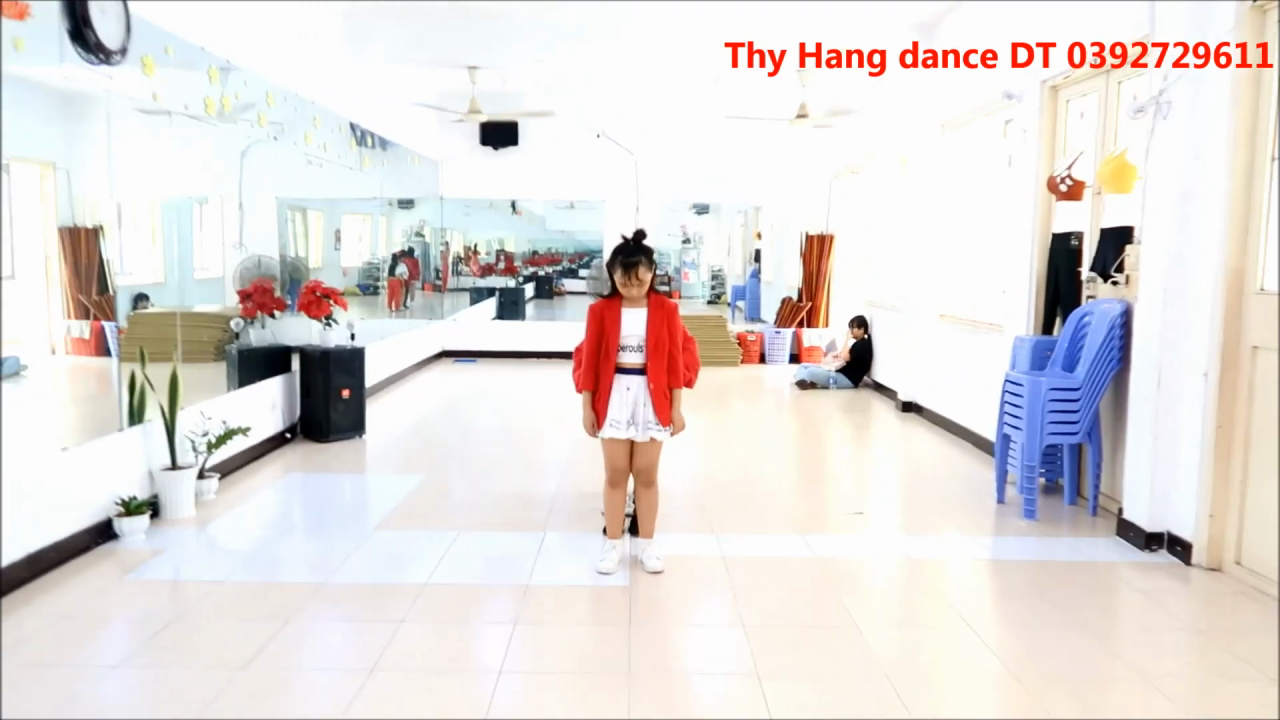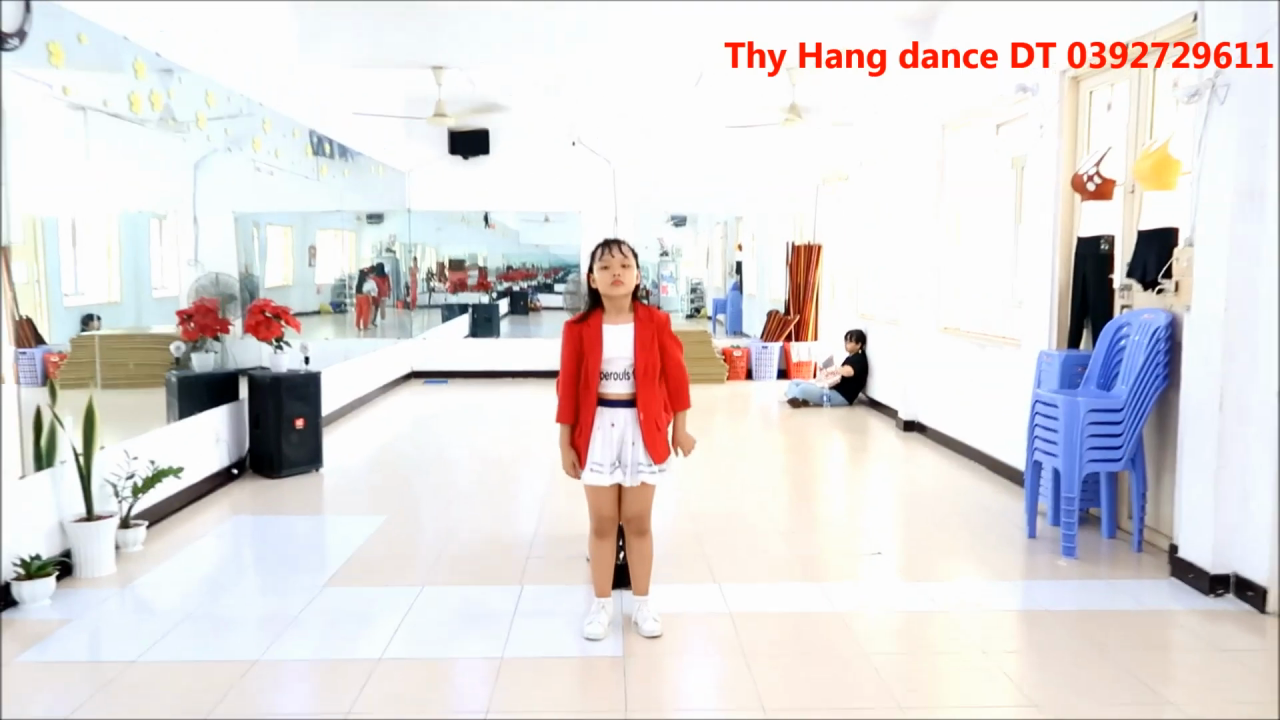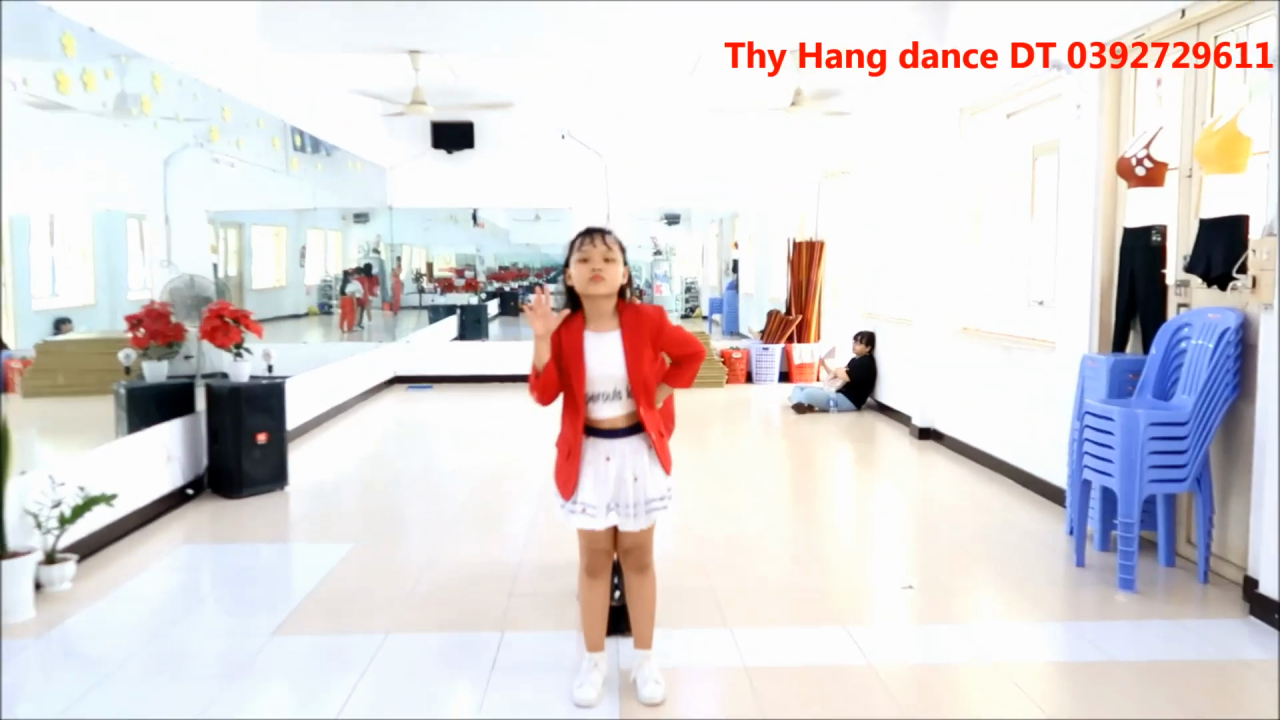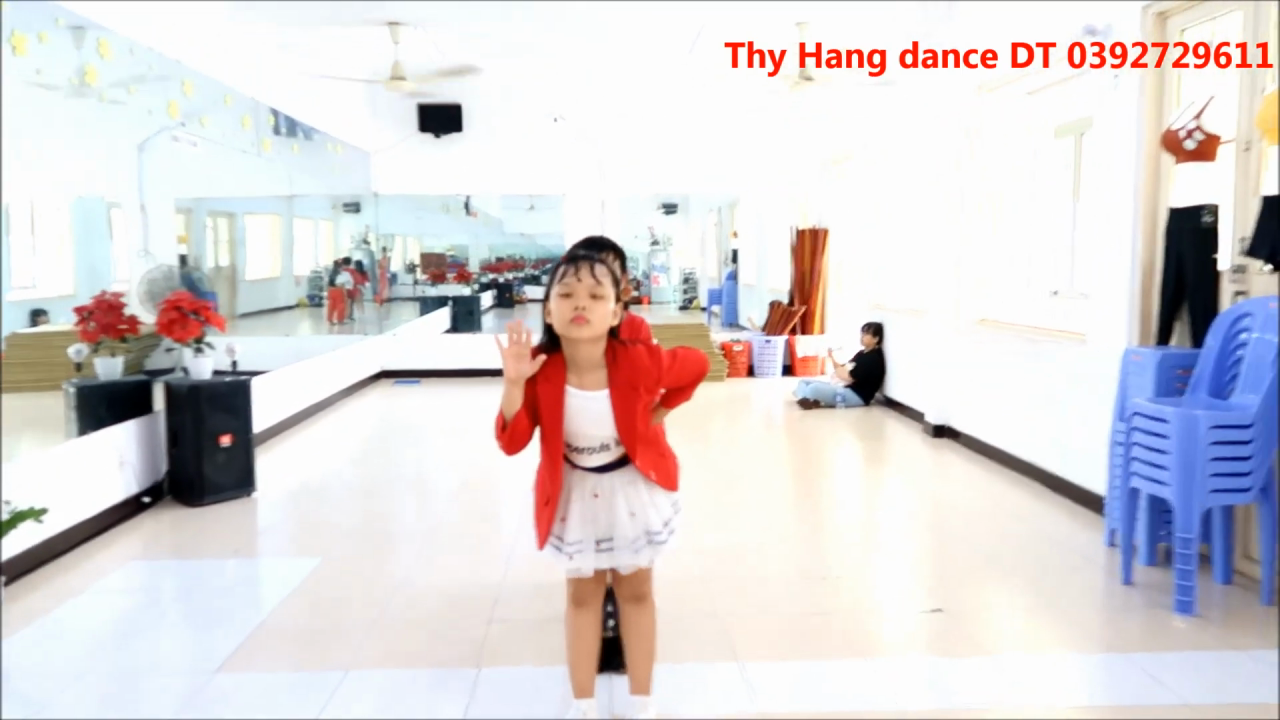
dt=0.5s
person 1, frame 1
left shoulder: (666, 309)
right shoulder: (601, 310)
left elbow: (677, 359)
right elbow: (589, 360)
left wrist: (676, 407)
right wrist: (587, 407)
left hip: (651, 396)
right hip: (614, 396)
left knee: (646, 475)
right knee: (615, 474)
person 1, frame 2
left shoulder: (655, 323)
right shoulder: (579, 328)
left elbow: (675, 376)
right elbow: (568, 386)
left wrist: (680, 428)
right wrist: (565, 442)
left hip: (642, 430)
right hip: (596, 431)
left knee: (638, 522)
right knee: (602, 523)
left ankle: (642, 603)
right ankle: (601, 604)
person 1, frame 3
left shoulder: (645, 320)
right shoulder: (562, 329)
left elbow: (692, 354)
right elbow: (544, 394)
left wrist: (659, 396)
right wrist: (541, 339)
left hip: (638, 453)
right hip: (588, 455)
left knee: (638, 558)
right knee: (594, 560)
left ankle: (644, 659)
right ankle: (593, 660)
person 1, frame 4
left shoulder: (640, 362)
right shoulder: (540, 370)
left elbow: (696, 365)
right elbow: (511, 442)
left wrist: (658, 413)
right wrist: (513, 382)
left hip: (634, 483)
right hip: (575, 489)
left knee: (636, 590)
right knee: (582, 592)
